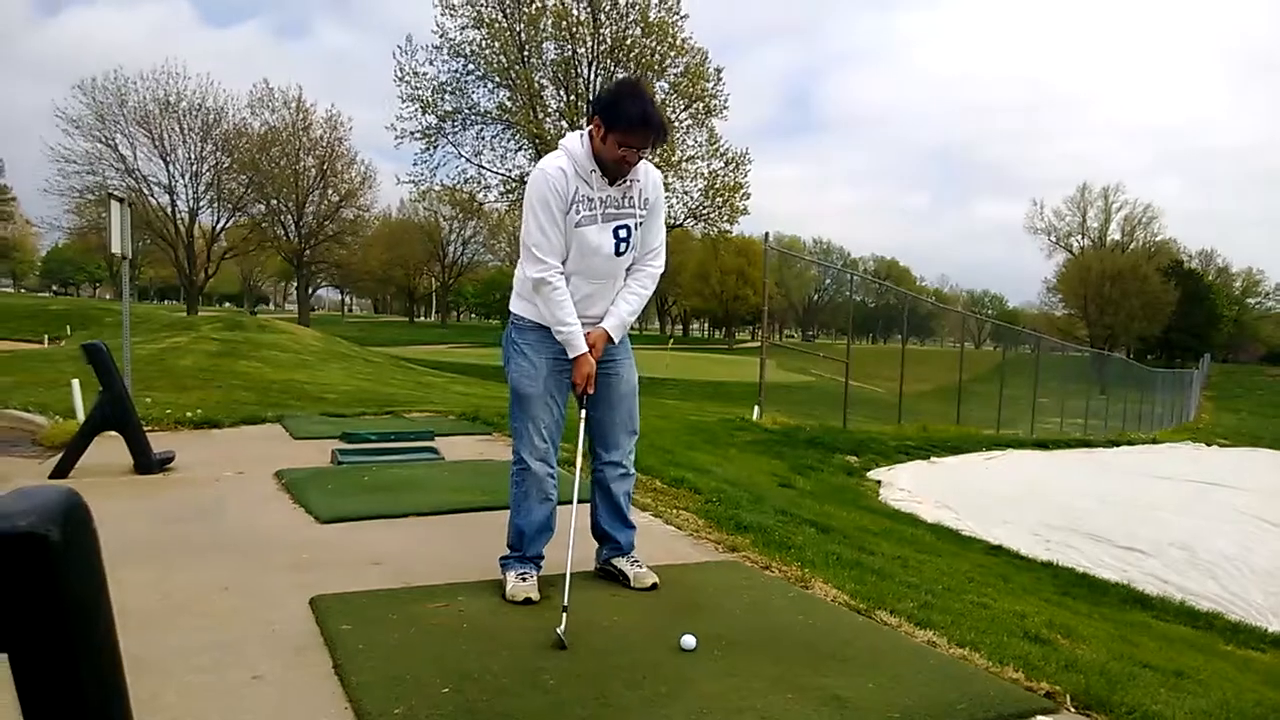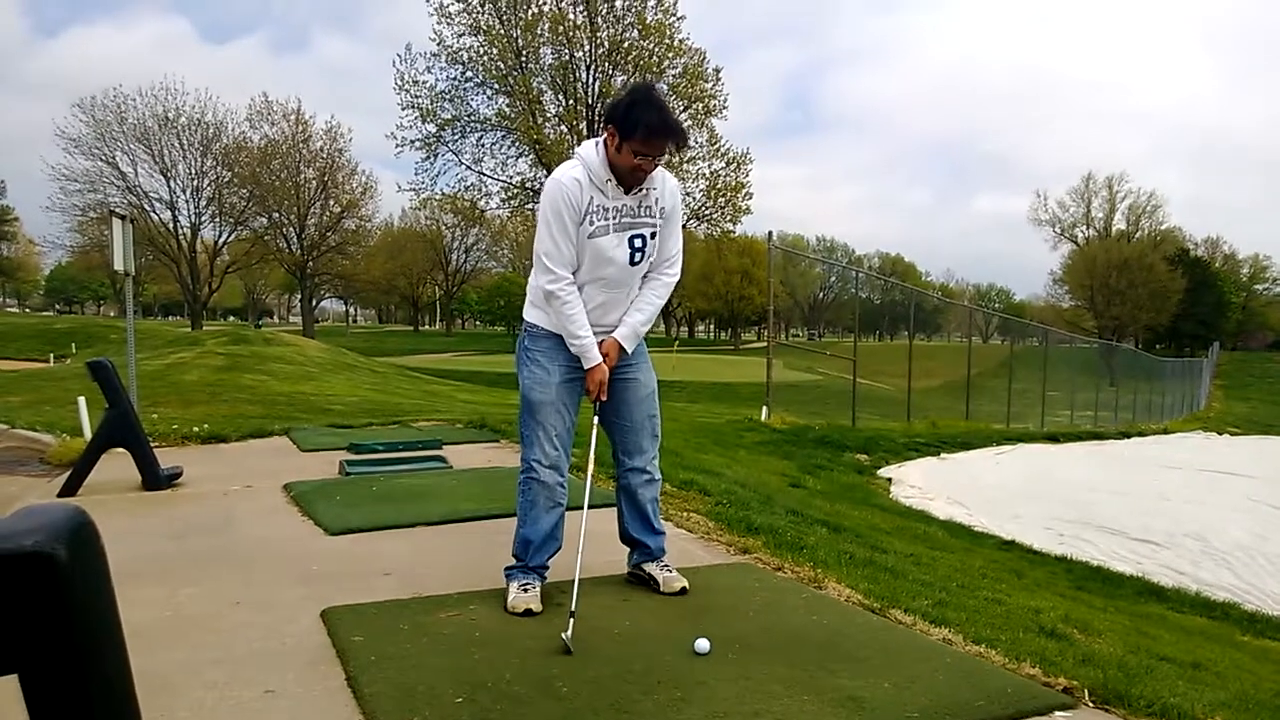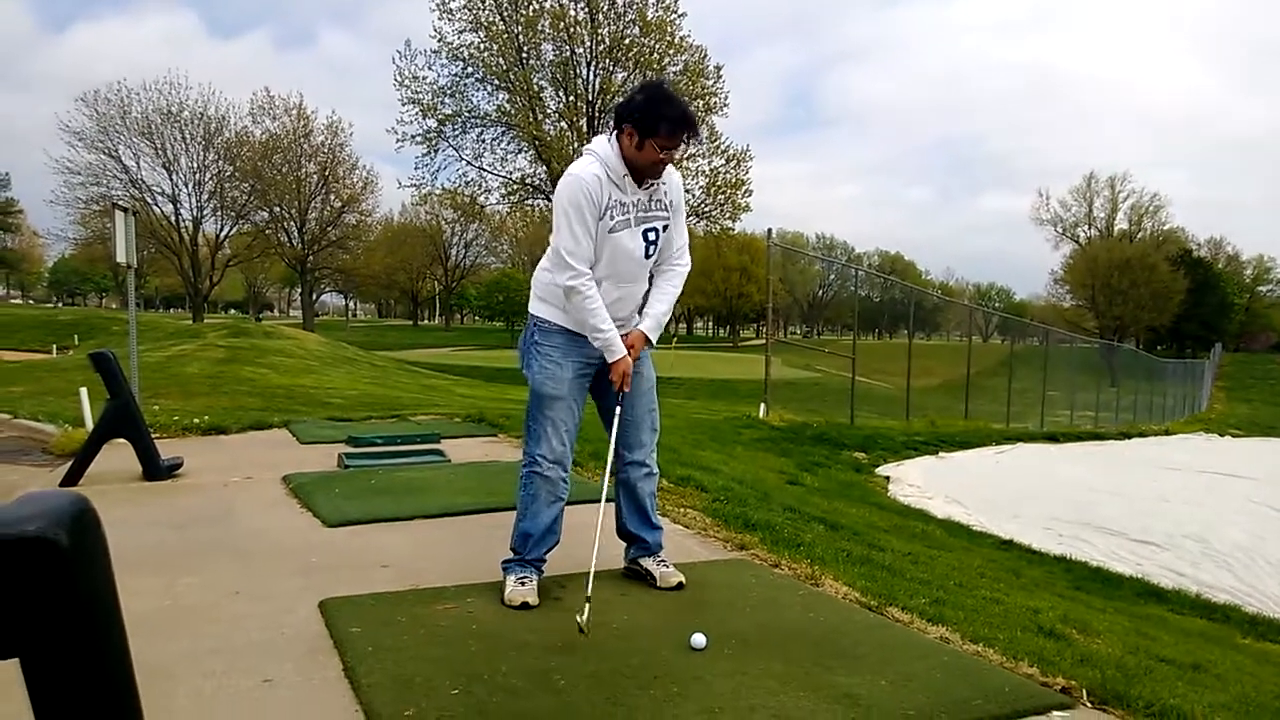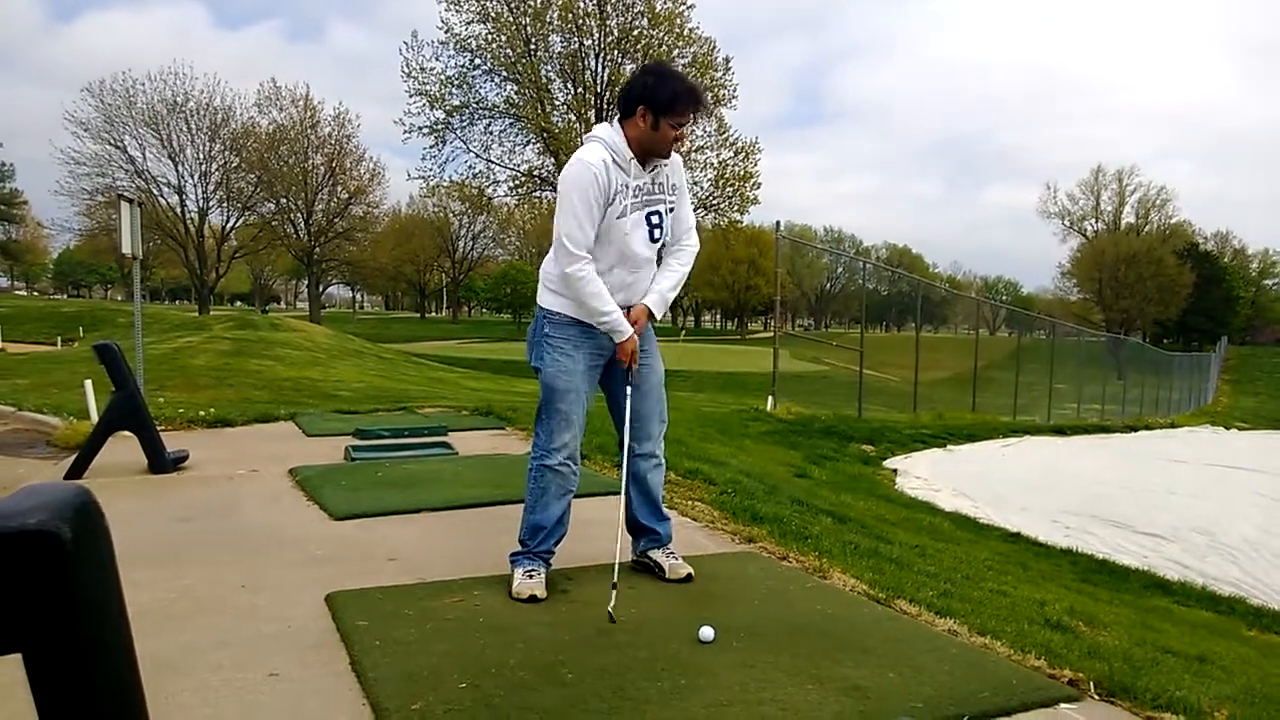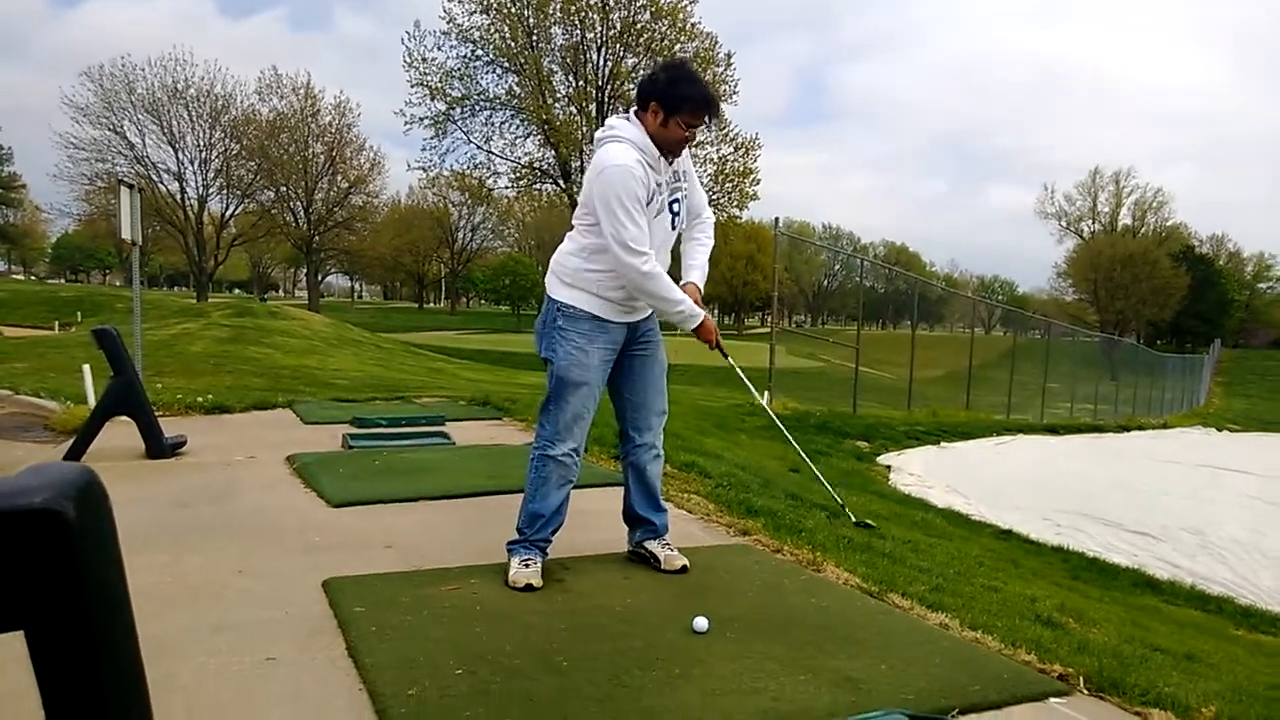
dt=1s
person 1, frame 1
left shoulder: (649, 182)
right shoulder: (553, 175)
left elbow: (648, 266)
right elbow: (543, 271)
left wrist: (606, 331)
right wrist: (576, 348)
left hip: (609, 333)
right hip: (542, 330)
left knee: (617, 453)
right knee: (536, 455)
left ankle: (616, 551)
right ankle: (522, 561)
person 1, frame 2
left shoulder: (666, 189)
right shoulder: (567, 184)
left elbow: (664, 273)
right elbow: (554, 281)
left wrist: (619, 341)
right wrist: (589, 357)
left hip: (624, 340)
right hip: (556, 337)
left knee: (640, 457)
right knee: (545, 464)
left ankle: (647, 556)
right ankle: (527, 571)
person 1, frame 3
left shoulder: (670, 184)
right shoulder: (584, 179)
left elbow: (675, 263)
right elbow: (574, 277)
left wrist: (644, 331)
right wrist: (610, 350)
left hip: (630, 334)
right hip: (563, 330)
left knee: (639, 450)
right knee: (549, 456)
left ankle: (644, 550)
right ankle: (525, 564)
person 1, frame 4
left shoulder: (671, 168)
right shoulder: (590, 166)
left elbow: (683, 243)
right elbow: (573, 262)
left wrist: (649, 307)
right wrist: (617, 330)
left hip: (635, 323)
right hip: (570, 323)
left knee: (647, 440)
right knee: (559, 448)
left ankle: (651, 543)
right ankle: (532, 558)
person 1, frame 5
left shoulder: (674, 156)
right shoulder: (619, 165)
left elbow: (700, 220)
right elbow: (635, 264)
left wrist: (694, 281)
right wrist: (694, 318)
left hip: (641, 316)
right hip: (583, 313)
left knee: (646, 432)
right knee: (563, 438)
left ankle: (647, 533)
right ankle: (529, 547)
